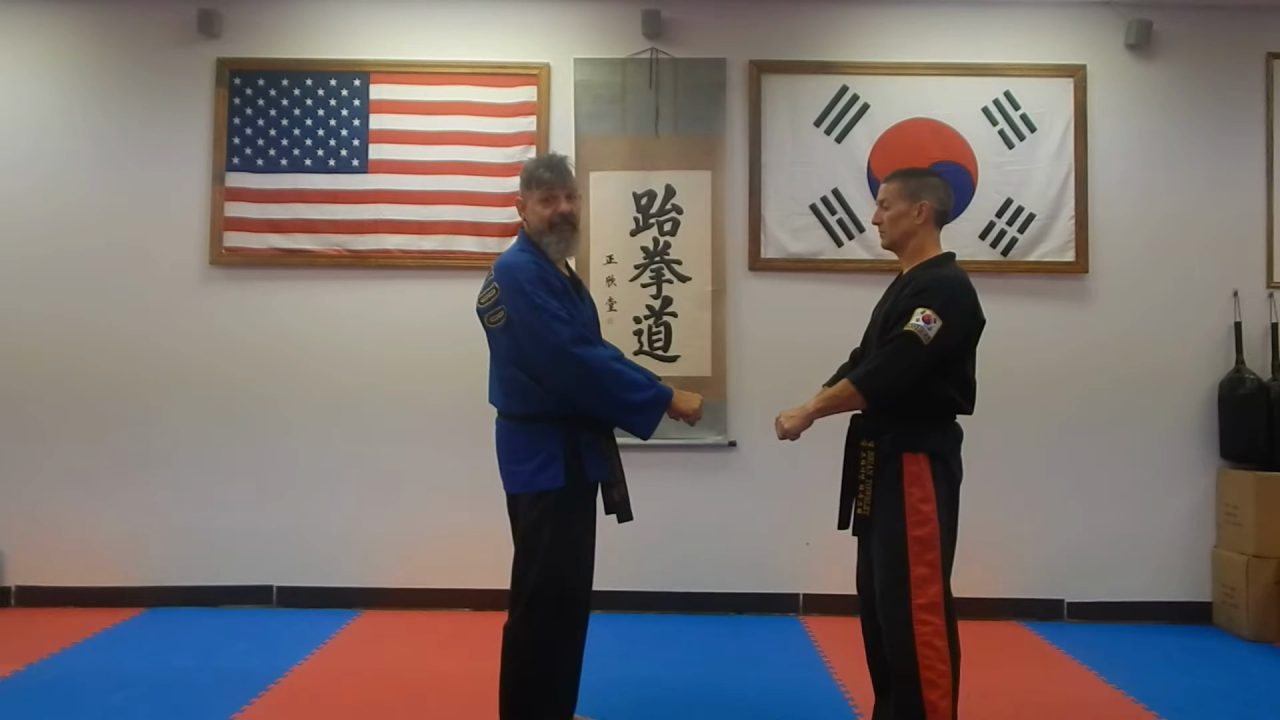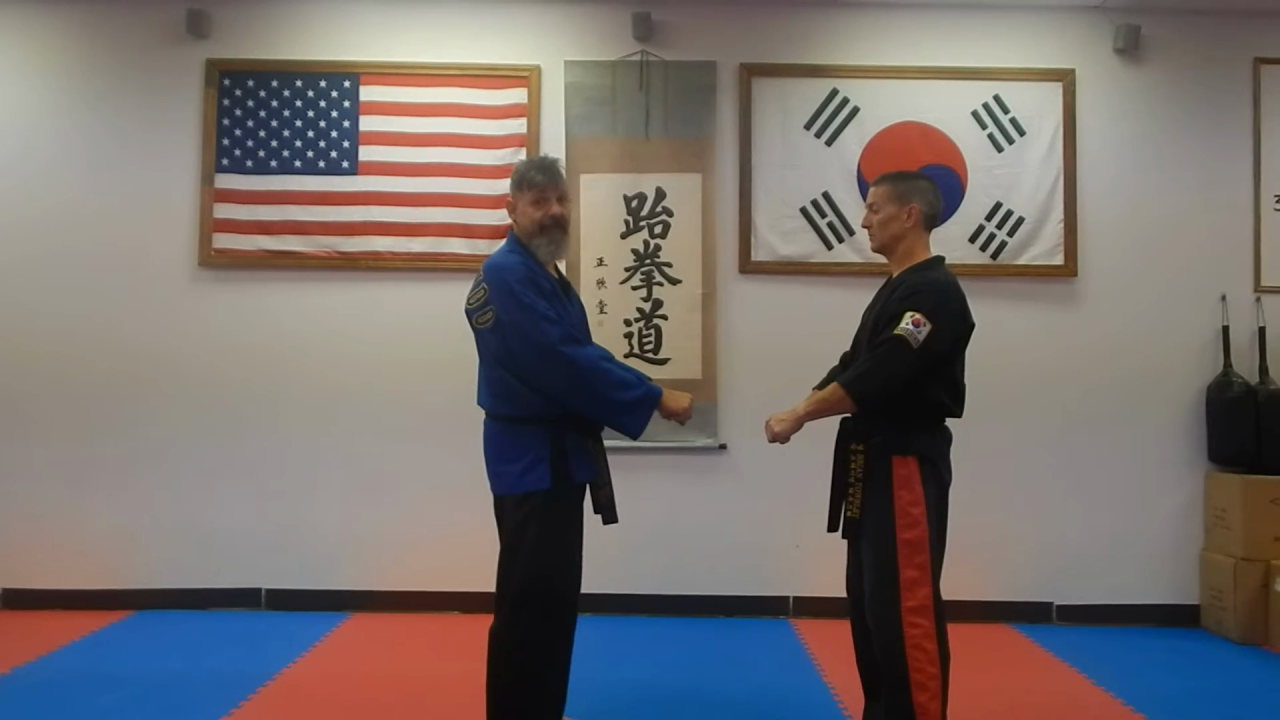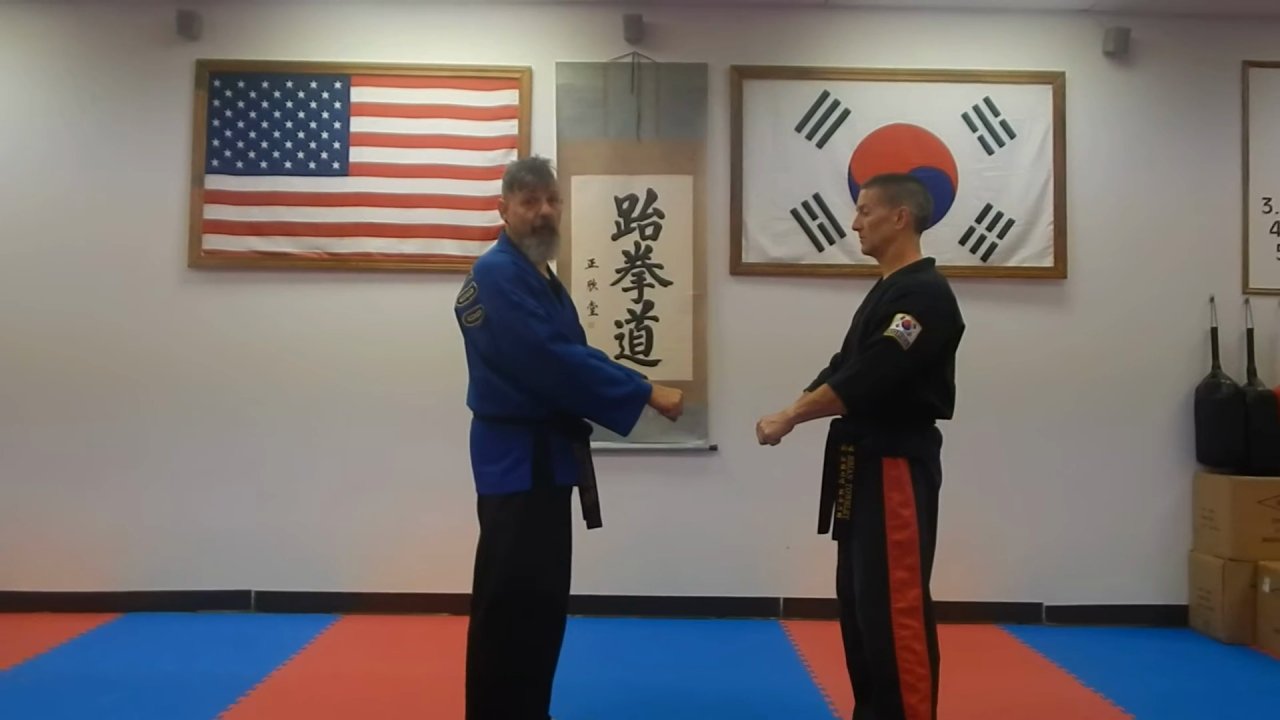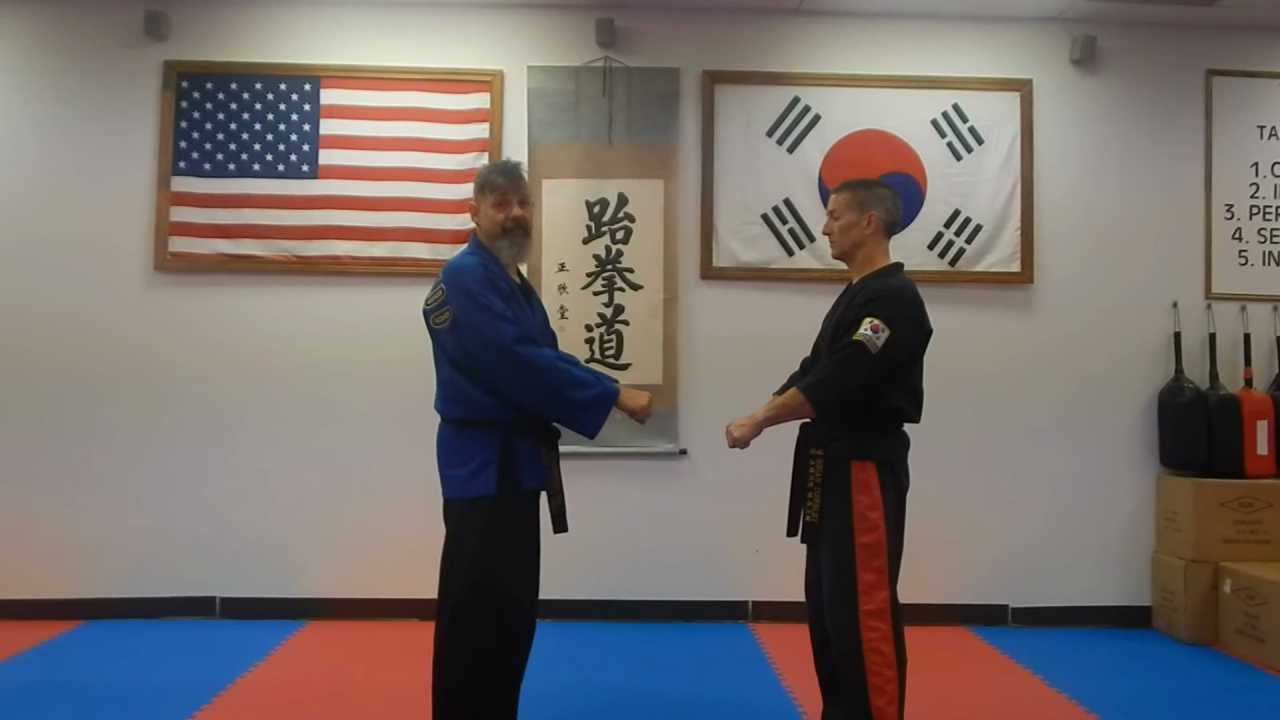
dt=0.3s
person 1, frame 1
left shoulder: (557, 272)
right shoulder: (518, 273)
left elbow: (593, 351)
right elbow: (576, 362)
left wrist: (656, 389)
right wrist: (664, 399)
left hip: (567, 448)
right hip: (544, 452)
left knee: (566, 591)
right knee: (546, 595)
person 1, frame 2
left shoulder: (547, 275)
right shoulder: (507, 275)
left elbow: (583, 353)
right elbow: (565, 363)
left wrist: (647, 388)
right wrist: (653, 397)
left hip: (555, 452)
right hip: (531, 455)
left knee: (554, 594)
right knee: (530, 598)
person 1, frame 3
left shoulder: (541, 278)
right shoulder: (496, 275)
left elbow: (575, 352)
right elbow: (554, 360)
left wrist: (640, 386)
right wrist: (644, 394)
left hip: (547, 452)
right hip: (517, 457)
left knee: (544, 598)
right knee: (509, 601)
person 1, frame 4
left shoulder: (513, 281)
right shoulder: (466, 278)
left elbow: (546, 356)
right elbow: (521, 362)
left wrist: (610, 390)
right wrist: (612, 395)
left hip: (516, 456)
right hip: (483, 462)
left knee: (513, 603)
right knee: (476, 605)
person 2, frame 1
left shoulder: (945, 289)
right shoulder: (905, 286)
left elbow: (886, 375)
right elbow: (863, 365)
left wrist: (808, 413)
right wrist: (809, 409)
left hip: (918, 463)
right hip: (885, 459)
left knee: (916, 602)
right knee: (880, 595)
person 2, frame 2
left shoulder: (934, 293)
right shoulder: (896, 290)
left elbow: (875, 379)
right elbow: (853, 369)
left wrist: (799, 416)
right wrist: (799, 412)
left hip: (908, 466)
right hip: (876, 461)
left knee: (905, 604)
right knee: (870, 598)
person 2, frame 3
left shoulder: (924, 295)
right shoulder: (886, 292)
left elbow: (866, 381)
right elbow: (843, 370)
left wrist: (789, 419)
right wrist: (789, 415)
left hip: (898, 467)
right hip: (866, 464)
left knee: (895, 605)
right knee: (860, 599)
person 2, frame 4
left shoulder: (893, 299)
right shoulder: (856, 297)
left elbow: (835, 384)
right elbow: (813, 374)
left wrist: (758, 421)
right wrist: (760, 418)
left hip: (866, 471)
right hip: (834, 466)
left knee: (863, 607)
right knee: (829, 602)
